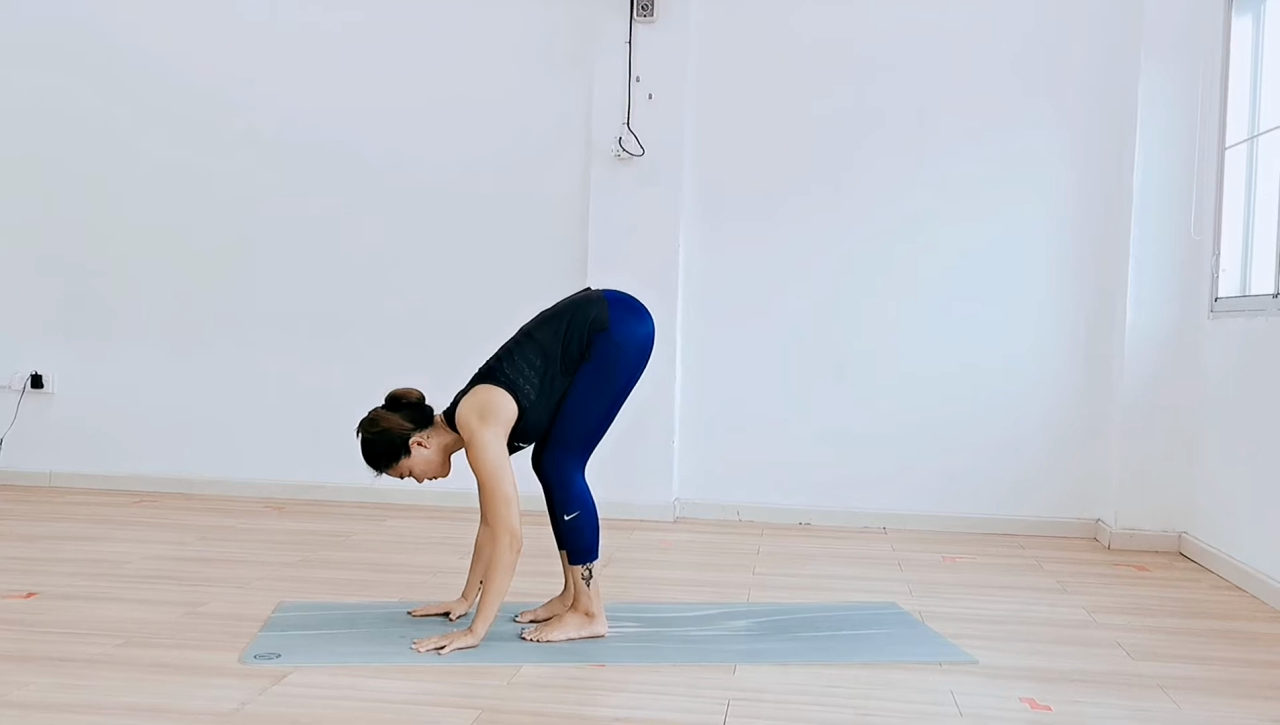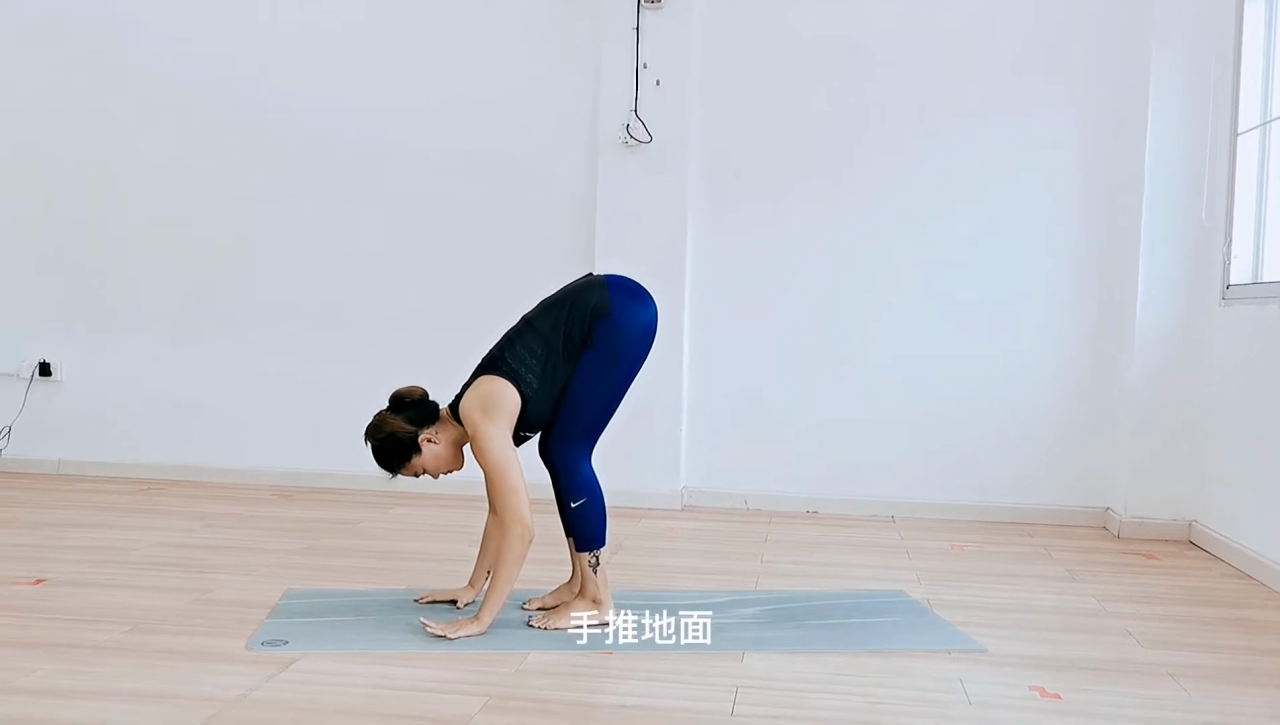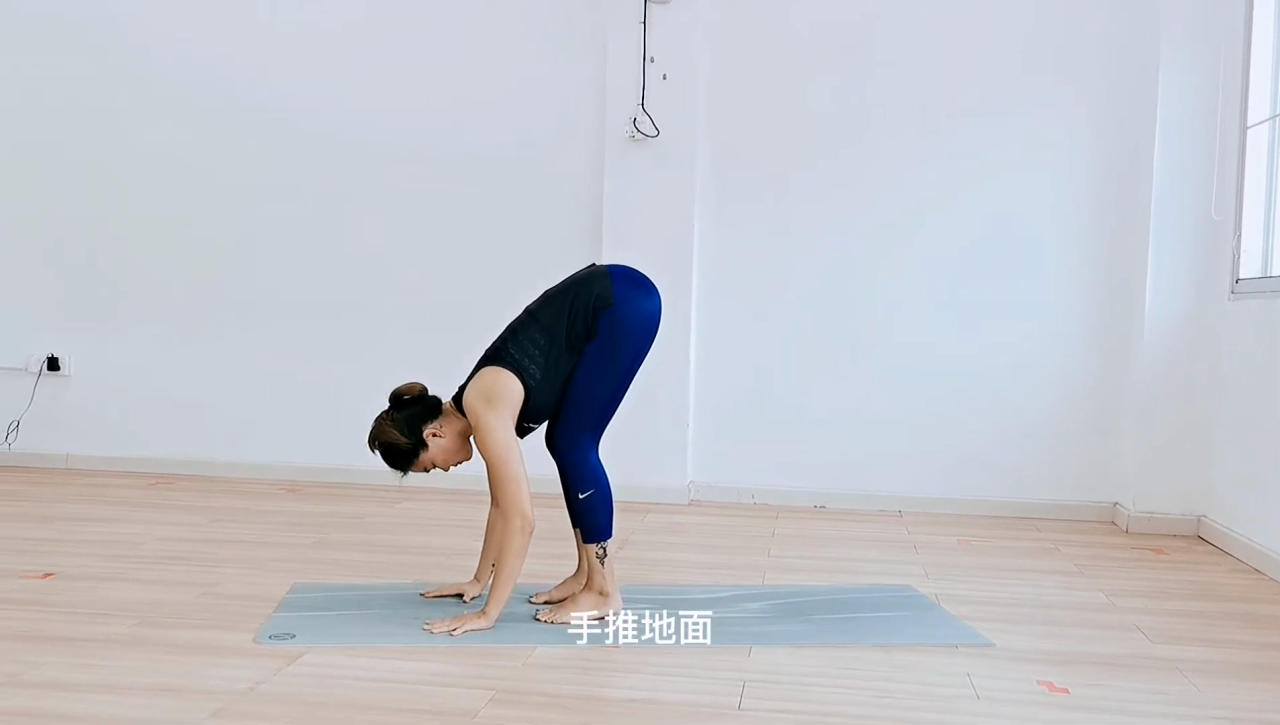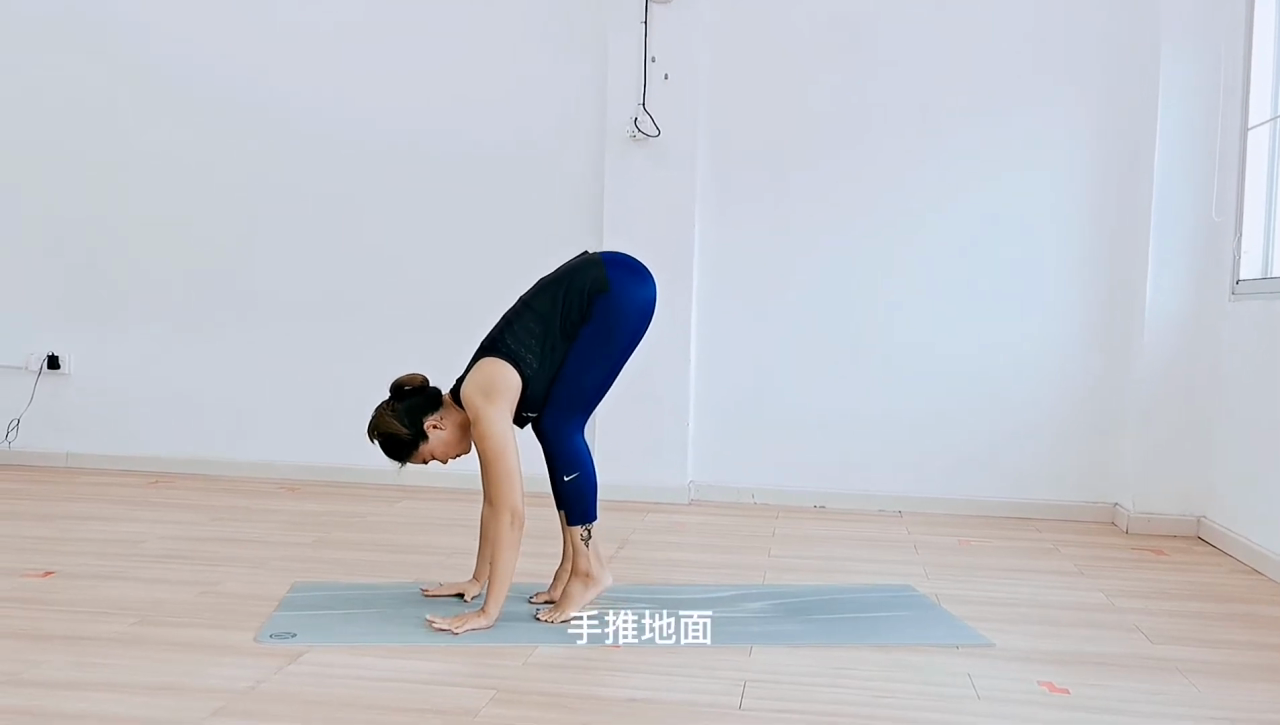
dt=0.7s
person 1, frame 1
left shoulder: (479, 430)
right shoulder: (471, 424)
left elbow: (509, 537)
right elbow: (491, 522)
left wrist: (476, 630)
right wrist: (466, 600)
left hip: (620, 328)
right hip: (598, 328)
left knee: (561, 467)
right knee: (549, 464)
left ankle: (589, 611)
right ankle: (573, 594)
person 1, frame 2
left shoulder: (483, 423)
right shoulder: (472, 417)
left elbow: (520, 528)
right elbow: (501, 512)
left wrist: (481, 620)
right wrist: (473, 587)
left hip: (622, 312)
right hip: (600, 314)
left knee: (567, 454)
right knee: (557, 452)
left ankle: (596, 598)
right ankle: (580, 582)
person 1, frame 3
left shoulder: (485, 413)
right shoulder: (479, 406)
left elbow: (520, 519)
right elbow: (502, 504)
left wrist: (488, 613)
right wrist: (479, 580)
left hip: (625, 301)
right hip: (605, 304)
left knee: (575, 445)
right knee: (563, 443)
left ankle: (603, 589)
right ankle: (587, 572)
person 1, frame 4
left shoulder: (482, 404)
right shoulder: (471, 404)
left elbow: (510, 513)
right elbow: (494, 500)
left wrist: (487, 612)
right wrist: (478, 579)
left hip: (620, 288)
right hip: (596, 292)
left knee: (559, 428)
right knee: (551, 428)
left ankle: (589, 569)
right ankle: (572, 564)
